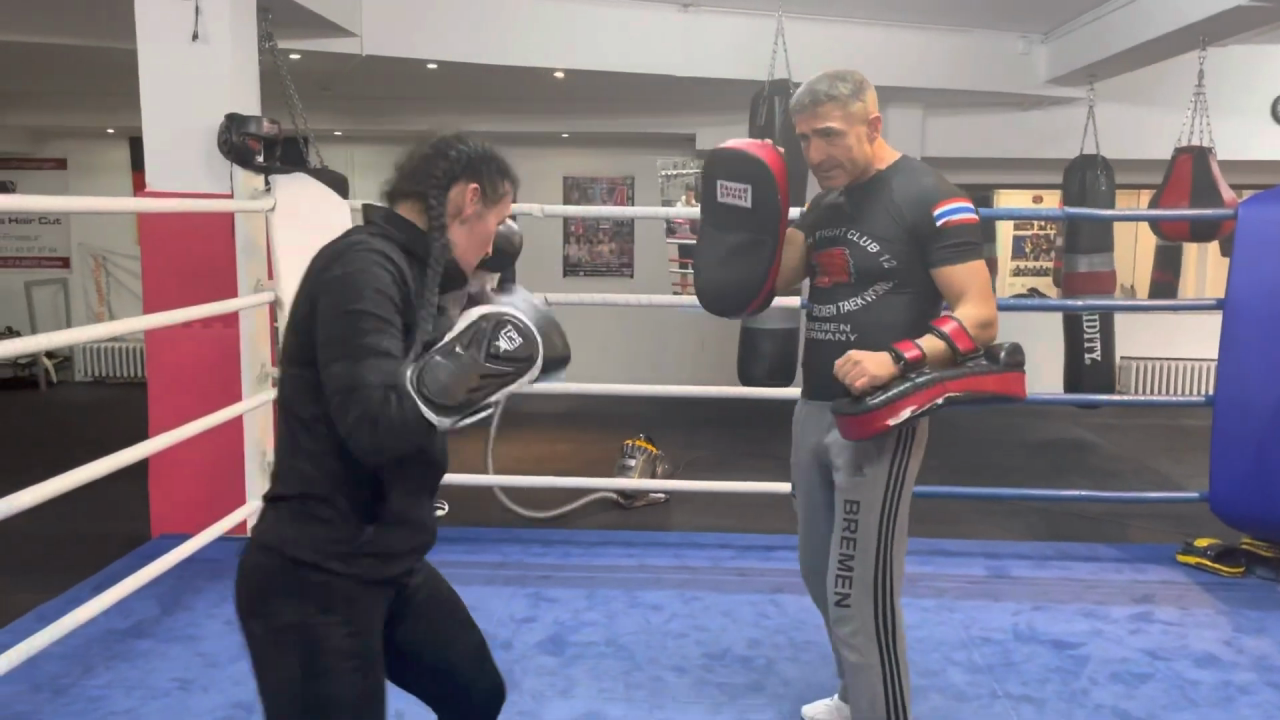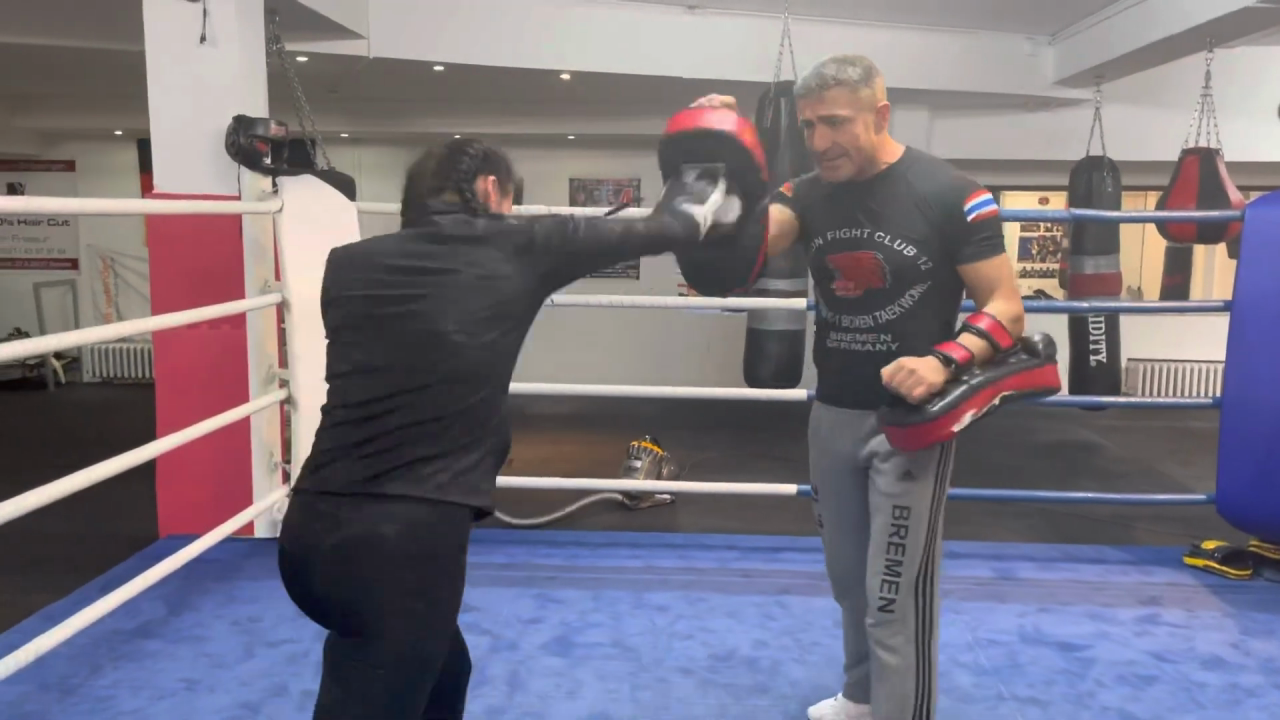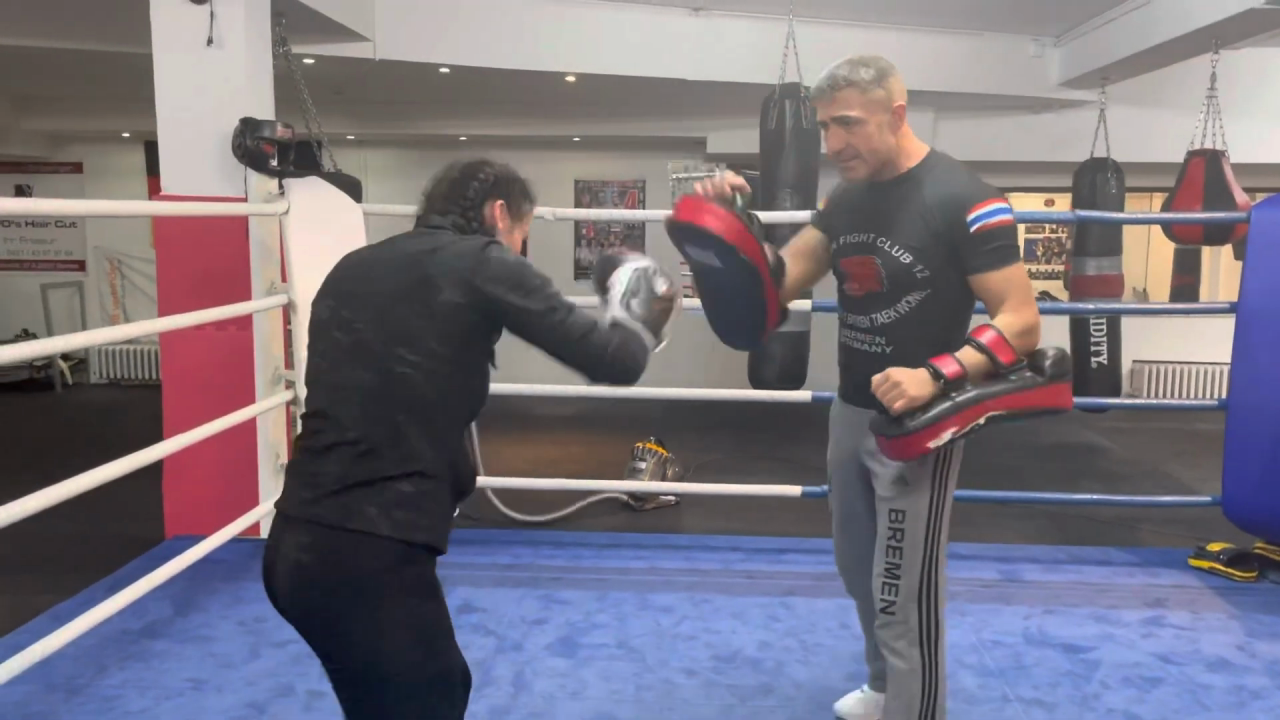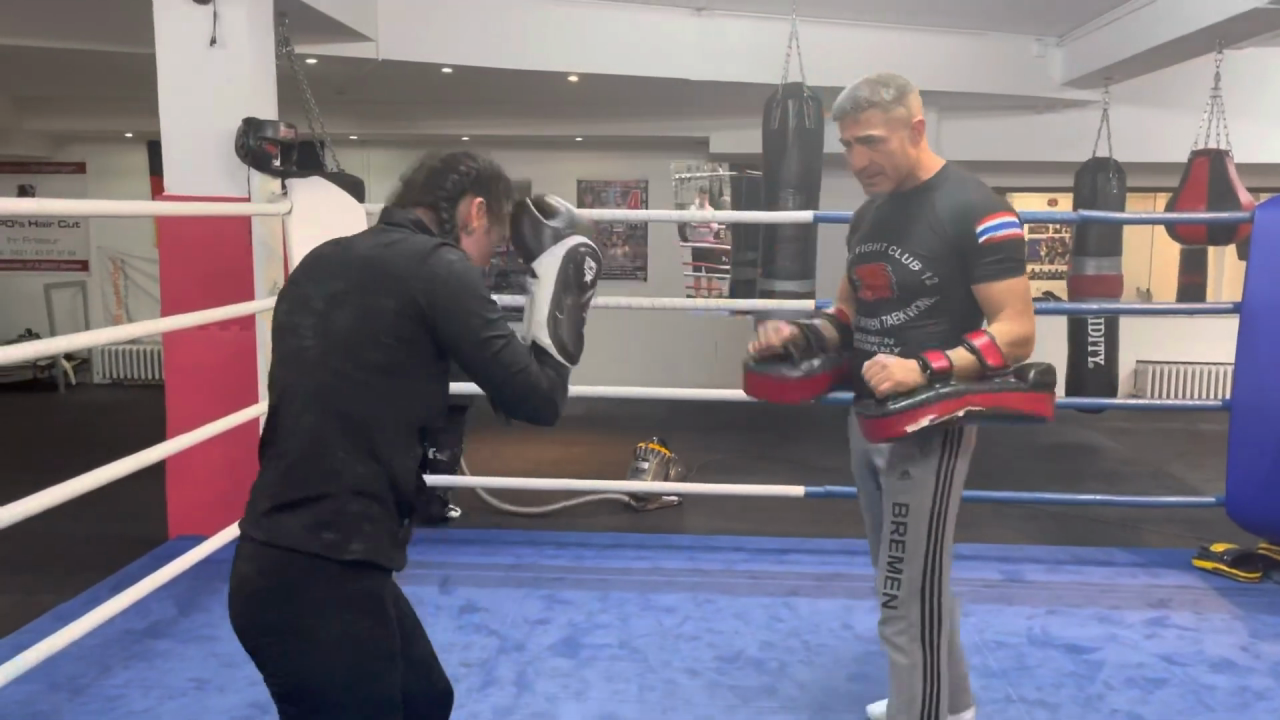
dt=0.2s
person 1, frame 1
left shoulder: (929, 201)
right shoulder: (825, 203)
left elbow: (979, 317)
right elbow: (768, 278)
left wrist: (895, 360)
right hip: (815, 411)
left knee: (857, 590)
right knee: (824, 577)
person 1, frame 2
left shoulder: (950, 194)
right shoulder: (815, 191)
left elbow: (1007, 305)
left wrist: (947, 363)
right hip: (833, 417)
left knee: (899, 593)
right knee: (851, 578)
person 1, frame 3
left shoulder: (964, 200)
right shoulder: (845, 199)
left elbow: (1020, 322)
right elbow: (783, 278)
left wrist: (936, 376)
right hip: (851, 415)
left knee: (905, 594)
right knee: (862, 574)
person 1, frame 4
left shoulder: (975, 212)
right shoulder: (870, 214)
left elbow: (1016, 333)
left wrist: (920, 369)
right wrist: (797, 332)
left hip: (929, 425)
left knee: (909, 595)
right knee: (910, 579)
person 2, frame 1
left shoulder: (406, 270)
right shoulder: (363, 266)
right elbow: (378, 426)
right wrist: (483, 349)
left hip: (386, 560)
right hip: (315, 578)
person 2, frame 2
left shoulder: (346, 265)
right shoulder: (514, 243)
right elbow: (642, 232)
right wrist: (700, 199)
left hip: (315, 527)
right hip: (411, 533)
person 2, frame 3
left shoulder: (352, 270)
right shoulder: (484, 265)
right elbow: (613, 359)
right wrist: (645, 294)
left hip: (310, 544)
right hip: (374, 556)
person 2, frame 4
left shoulder: (325, 263)
right shoulder: (435, 268)
right elbow: (536, 399)
right wrist: (563, 279)
left hip: (299, 557)
right hip: (319, 578)
